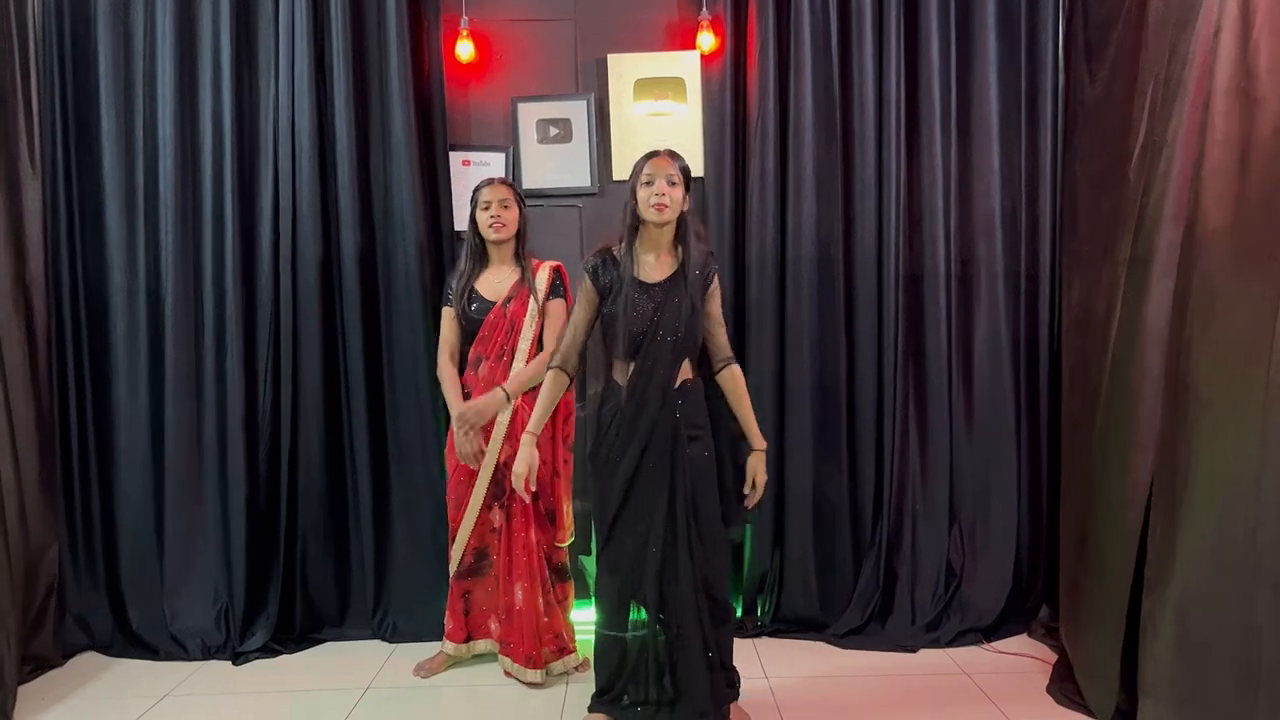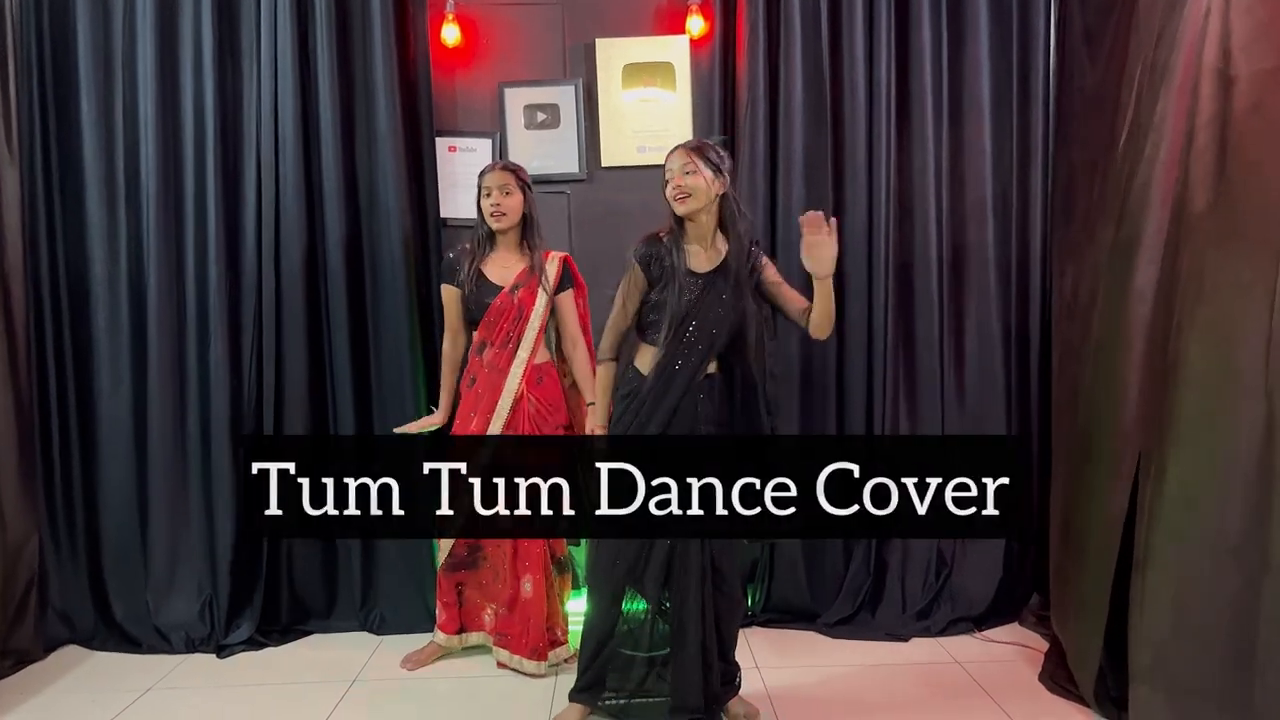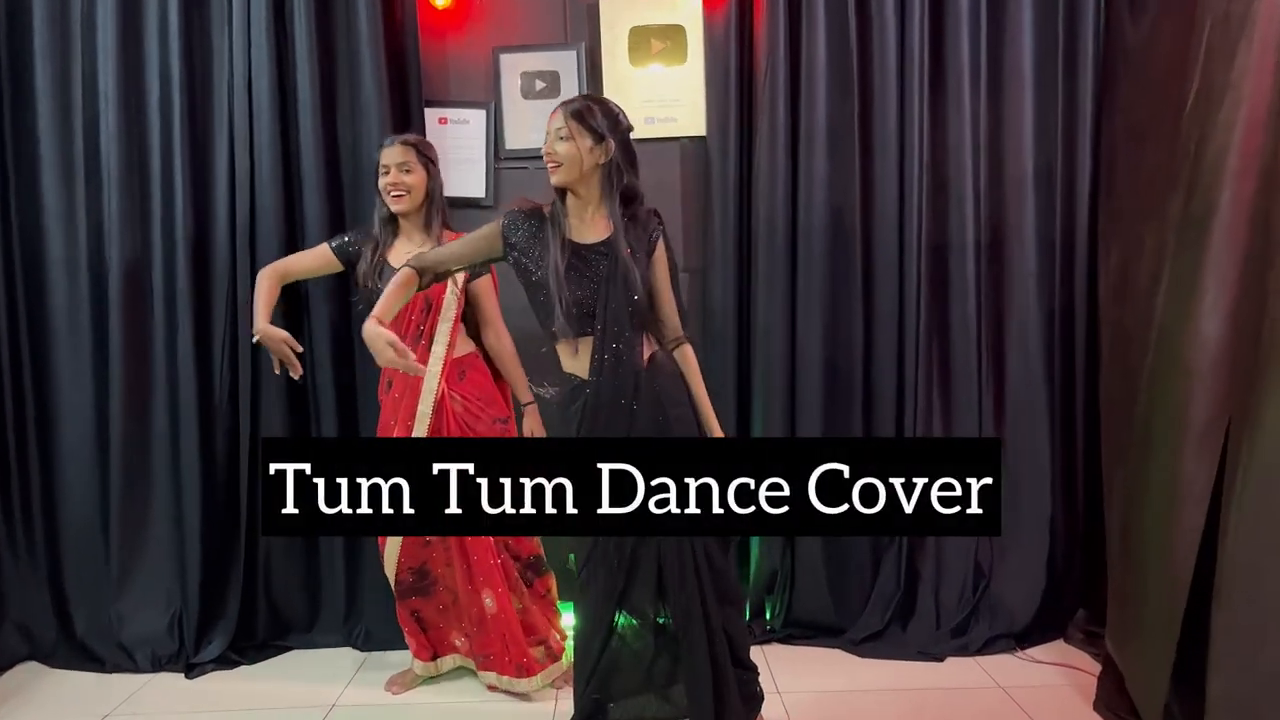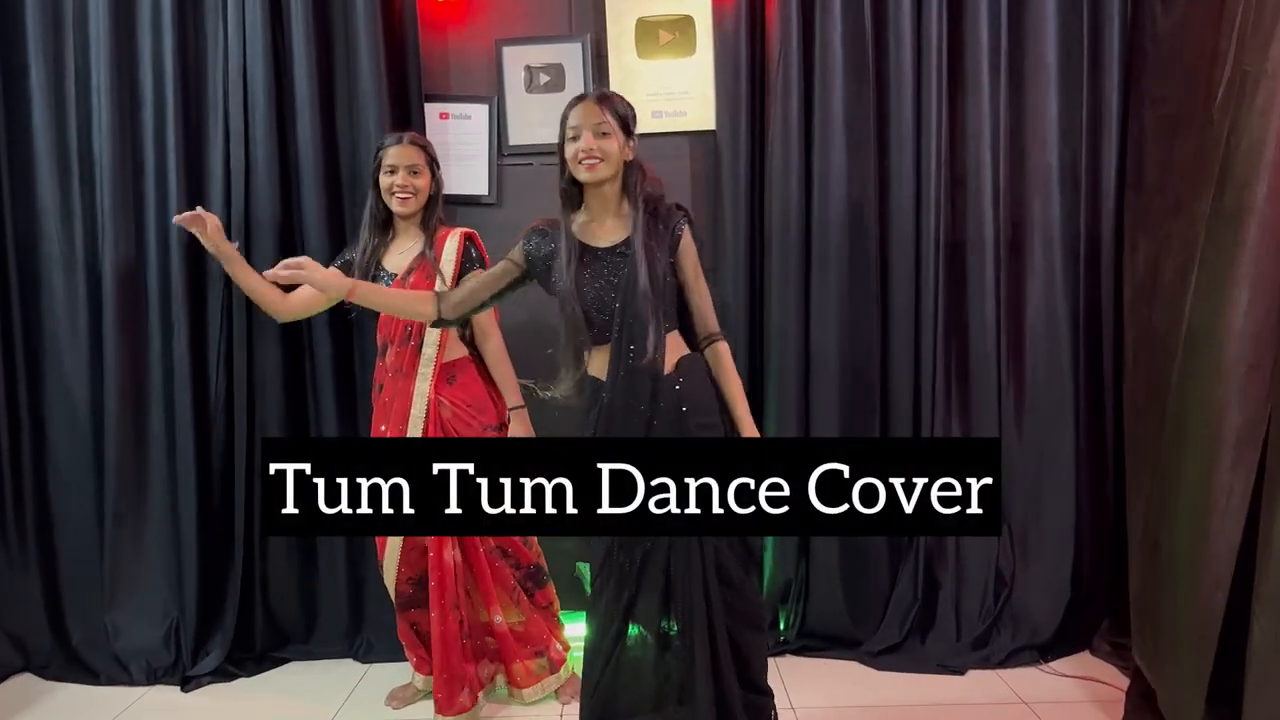
dt=0.7s
person 1, frame 1
left shoulder: (701, 270)
right shoulder: (604, 267)
left elbow: (722, 361)
right elbow: (567, 359)
left wrist: (756, 443)
right wrist: (529, 436)
left hip: (684, 421)
right hip: (620, 422)
left knee: (699, 556)
right knee: (623, 559)
person 1, frame 2
left shoulder: (746, 259)
right shoulder: (650, 252)
left elbow: (821, 325)
right elbow: (607, 345)
left wrist: (823, 273)
right wrist: (596, 427)
left hip: (704, 415)
right hip: (641, 413)
left knee: (712, 552)
right knee: (623, 550)
person 1, frame 3
left shoulder: (643, 229)
right shoulder: (527, 228)
left elbow: (674, 336)
right elbow: (421, 267)
left wrist: (713, 430)
right wrist: (375, 322)
left hip: (660, 401)
right hip: (590, 410)
left knee: (694, 553)
right knee: (609, 562)
person 1, frame 4
left shoulder: (667, 225)
right shoulder: (548, 244)
left elbow: (710, 335)
right elbow: (445, 307)
left wrist: (748, 432)
right wrist: (339, 284)
left hip: (686, 410)
right hip: (614, 418)
left knee: (709, 573)
right knee: (621, 579)
person 2, frame 1
left shoulder: (545, 277)
right shoulder: (461, 282)
left elbow: (552, 353)
right elbow: (445, 358)
left wrist: (499, 396)
right wrist: (461, 416)
left hip: (529, 413)
right hip: (470, 415)
left knee: (533, 528)
right knee: (471, 524)
left ankle: (541, 643)
right ankle: (461, 637)
person 2, frame 2
left shoulder: (553, 267)
right shoulder: (463, 264)
left elbow: (574, 343)
right elbow: (452, 341)
left wrist: (596, 408)
right wrist: (444, 406)
left hip: (540, 400)
right hip: (478, 400)
left ankle: (536, 636)
right ankle: (451, 629)
person 2, frame 3
right shoulder: (364, 248)
left elbow: (494, 333)
right elbow: (272, 273)
left wrist: (529, 404)
right wrist: (262, 324)
left hip: (467, 398)
right hip: (402, 403)
left knee: (494, 526)
right knee: (409, 531)
left ankle: (533, 651)
right ankle: (432, 651)
person 2, frame 4
left shoulder: (458, 246)
right shoulder: (365, 255)
left elbow: (487, 334)
right elbow: (286, 306)
left wrist: (516, 410)
right wrist: (222, 248)
left hip: (461, 403)
right hip: (395, 409)
left knee: (492, 535)
right knee: (412, 544)
left ankle: (544, 662)
right ankle: (436, 669)
